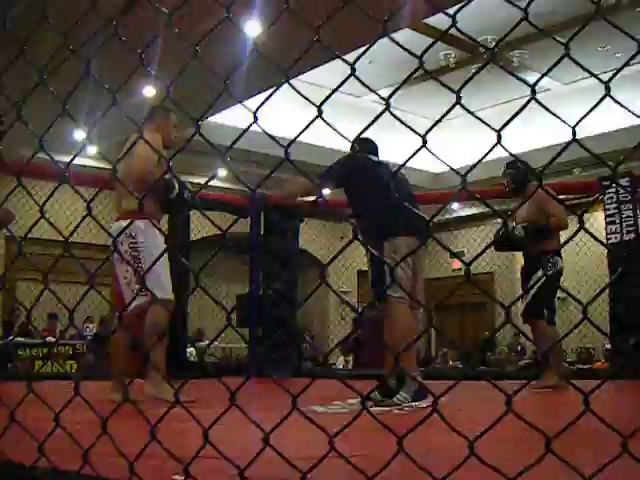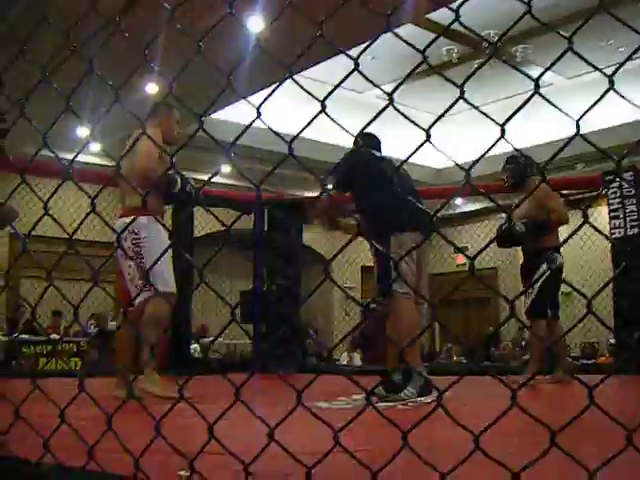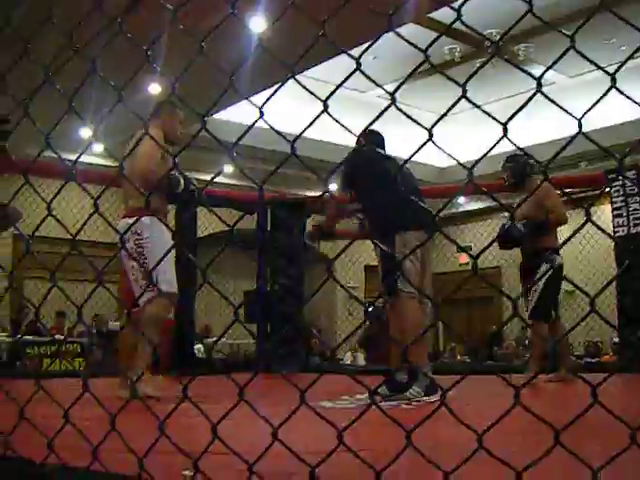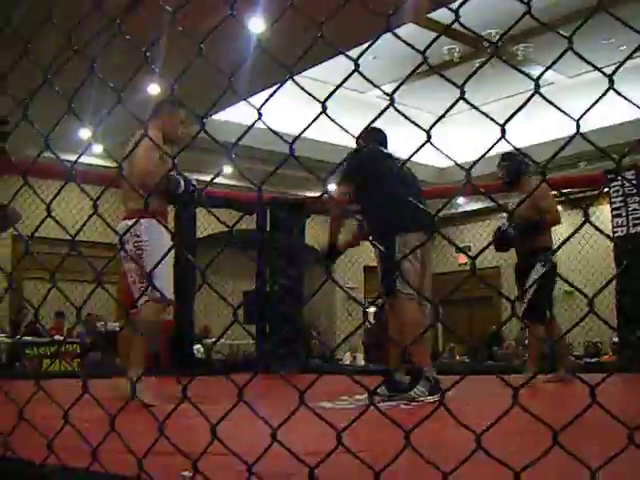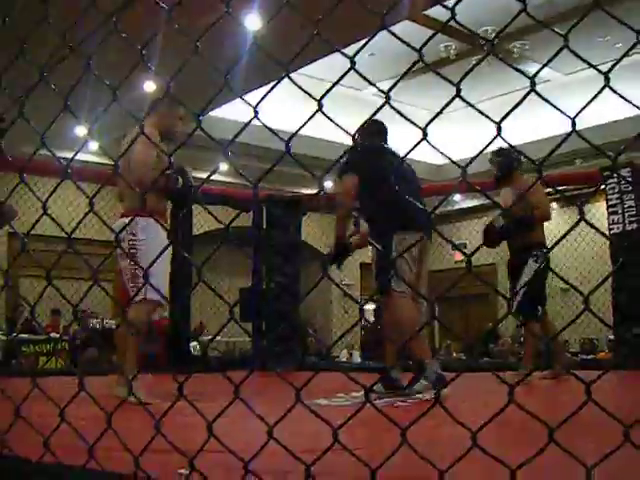
dt=0.1s
person 1, frame 1
left shoulder: (133, 148)
right shoulder: (150, 138)
right elbow: (145, 173)
left wrist: (166, 197)
right wrist: (172, 186)
left hip: (128, 229)
right hip: (139, 228)
left knee: (131, 311)
right knee: (160, 300)
left ankle: (120, 384)
right ankle: (155, 377)
person 1, frame 2
left shoulder: (136, 144)
right shoulder: (151, 134)
right elbow: (146, 170)
left wrist: (168, 191)
right wrist: (173, 181)
left hip: (130, 224)
right hip: (143, 224)
left knee: (135, 306)
right knee: (162, 294)
left ankle: (123, 381)
right ankle: (148, 370)
person 1, frame 3
left shoulder: (141, 143)
right shoulder: (152, 135)
right elbow: (148, 173)
left wrist: (170, 187)
right wrist: (175, 182)
left hip: (136, 226)
right hip: (147, 225)
left knee: (138, 305)
right knee: (165, 294)
left ankle: (128, 378)
right ankle: (139, 373)
person 1, frame 4
left shoulder: (141, 144)
right shoulder: (151, 136)
right elbow: (146, 176)
left wrist: (169, 188)
right wrist: (175, 184)
left hip: (135, 227)
right hip: (147, 227)
left knee: (136, 307)
right knee: (159, 299)
left ankle: (131, 378)
right ankle: (134, 376)
person 1, frame 5
left shoulder: (144, 140)
right shoulder: (147, 134)
left elbow: (126, 188)
right elbow: (144, 175)
left wrist: (168, 186)
right wrist: (173, 179)
left hip: (140, 225)
right hip: (144, 225)
left knee: (133, 303)
right knee: (148, 300)
left ankle: (125, 377)
right ankle: (126, 381)
person 2, frame 1
left shoulder: (353, 163)
right shoulder: (390, 171)
left elbow: (311, 187)
left wrist: (279, 193)
left hip: (390, 234)
right hip: (413, 232)
left knee: (395, 302)
right knee: (407, 305)
left ankle: (411, 382)
right ankle: (392, 381)
person 2, frame 2
left shoulder: (358, 158)
right shoulder: (389, 166)
left elbow: (329, 201)
left wrist: (314, 214)
left hip: (398, 229)
right hip: (417, 228)
left knee: (401, 296)
right knee: (408, 300)
left ankle: (415, 375)
right ankle: (396, 377)
person 2, frame 3
left shoulder: (359, 158)
right shoulder: (393, 165)
left elbow: (339, 203)
right elbow: (374, 213)
left wrist: (322, 229)
right wrist: (331, 233)
left hip: (398, 228)
right hip: (419, 226)
left knee: (404, 296)
right knee: (405, 299)
left ankle: (422, 376)
right ankle: (397, 376)
person 2, frame 4
left shoulder: (360, 157)
right shoulder: (395, 164)
left elbow: (340, 201)
right elbow: (371, 222)
left wrist: (332, 242)
right wrist: (343, 246)
left hip: (398, 231)
right hip: (418, 227)
left knee: (404, 296)
right knee: (397, 299)
left ankle: (426, 376)
right ankle: (397, 377)
person 2, frame 5
left shoulder: (361, 152)
right shoulder: (393, 159)
left elbow: (347, 190)
left wrist: (340, 238)
right wrist: (356, 240)
left hip: (397, 228)
right hip: (417, 226)
left knee: (394, 295)
right knee: (405, 298)
left ankle: (428, 367)
right ankle: (390, 375)
person 3, frame 1
left shoulder: (541, 193)
right shoulder: (522, 205)
left elbow: (562, 220)
left wrist: (532, 231)
right wrist: (511, 239)
left hip: (547, 261)
right hip: (533, 263)
left knee: (534, 313)
right knee: (545, 319)
left ankle: (551, 371)
right ankle: (557, 373)
person 3, frame 2
left shoulder: (541, 189)
right shoulder: (521, 201)
left elbow: (562, 216)
left wrist: (533, 227)
right wrist: (512, 235)
left hip: (547, 257)
right hip: (532, 259)
left knee: (536, 311)
right knee: (548, 315)
left ankle: (532, 369)
right ankle: (561, 369)
person 3, frame 3
left shoulder: (541, 188)
right shoulder: (522, 197)
left elbow: (561, 216)
left wrist: (533, 227)
right wrist: (512, 235)
left hip: (546, 258)
right hip: (530, 260)
left knee: (538, 313)
right knee: (550, 315)
left ankle: (532, 370)
right ankle: (565, 367)
person 3, frame 4
left shoulder: (536, 189)
left elbow: (554, 217)
left wrist: (527, 227)
right wrist: (507, 237)
left hip: (540, 258)
right hip: (525, 260)
left knee: (533, 314)
right knee: (545, 316)
left ankle: (530, 371)
right ankle: (564, 368)
person 3, frame 5
left shoulder: (527, 184)
right shoulder: (504, 193)
left elbow: (544, 213)
left wrist: (515, 221)
right wrist: (498, 230)
left hip: (533, 253)
right hip: (517, 255)
left knee: (526, 310)
right knee: (536, 312)
left ankle: (526, 368)
right ankle: (560, 361)
